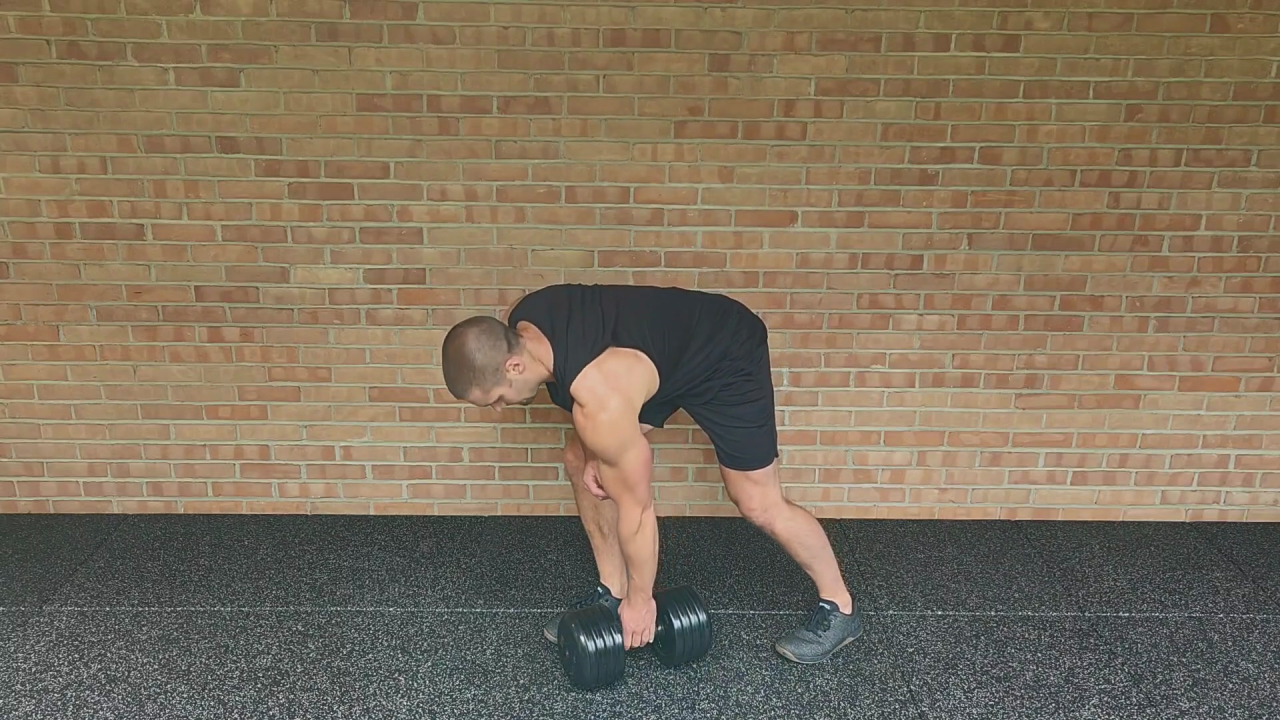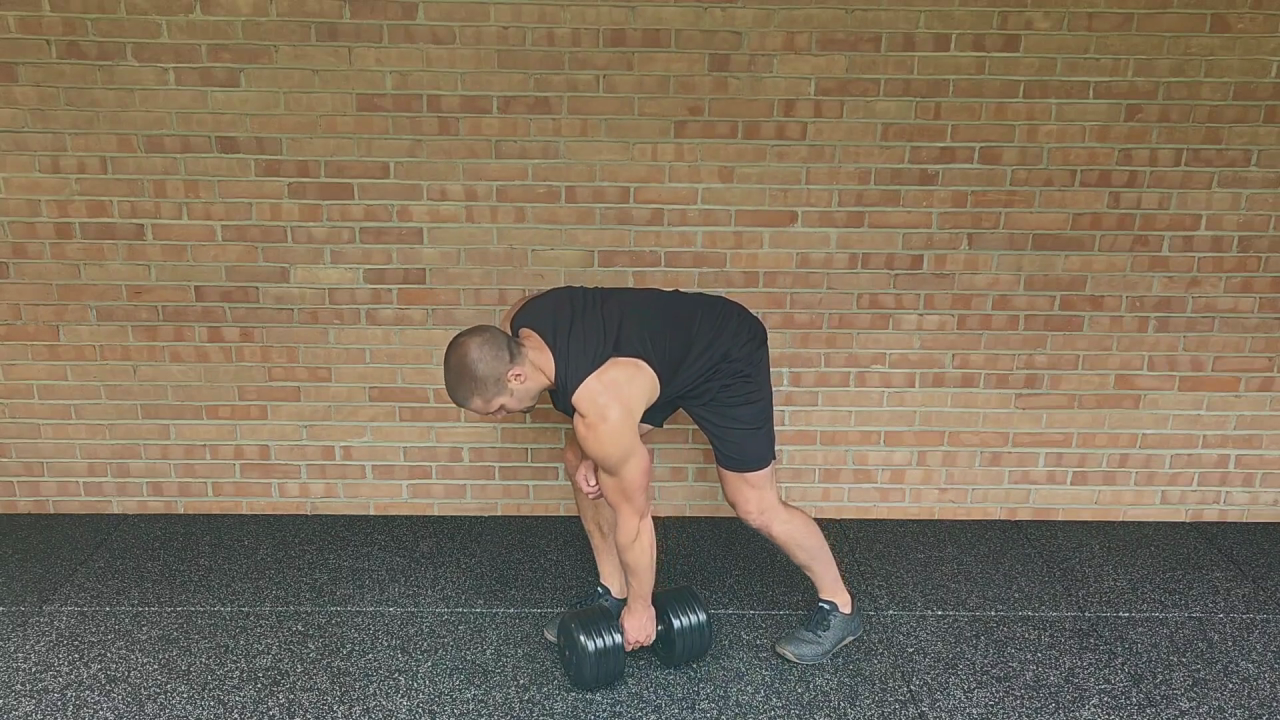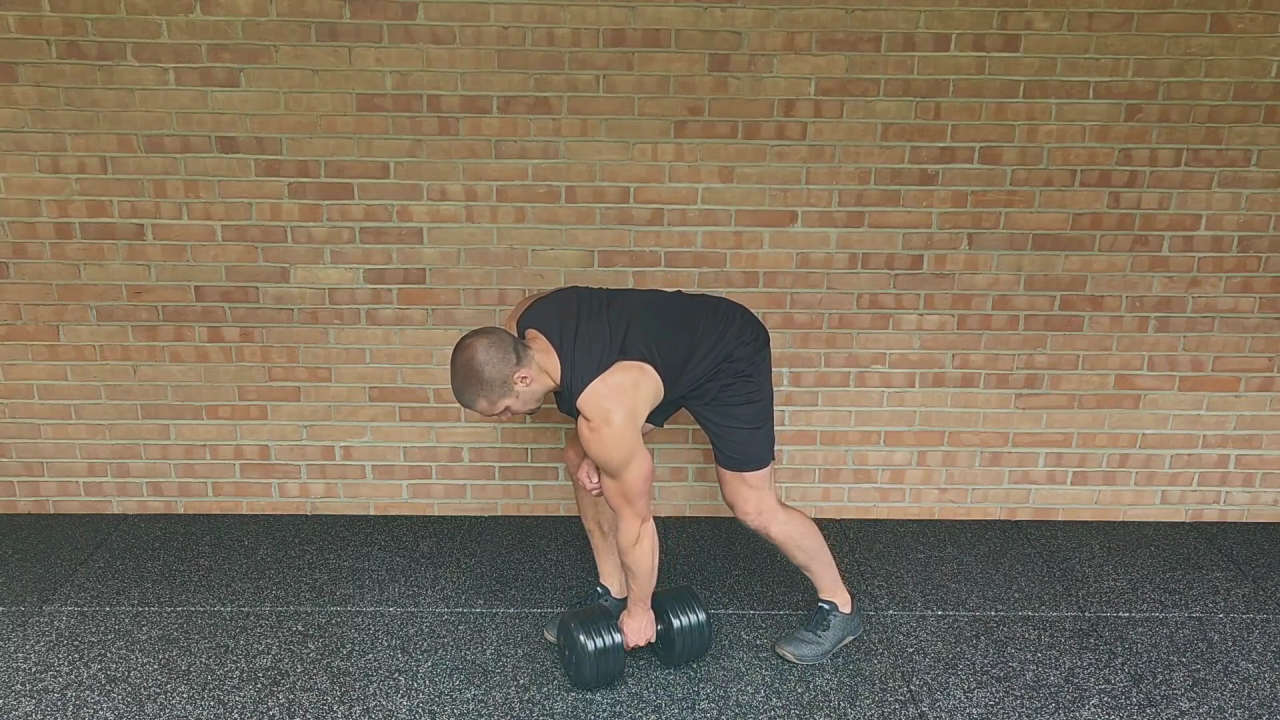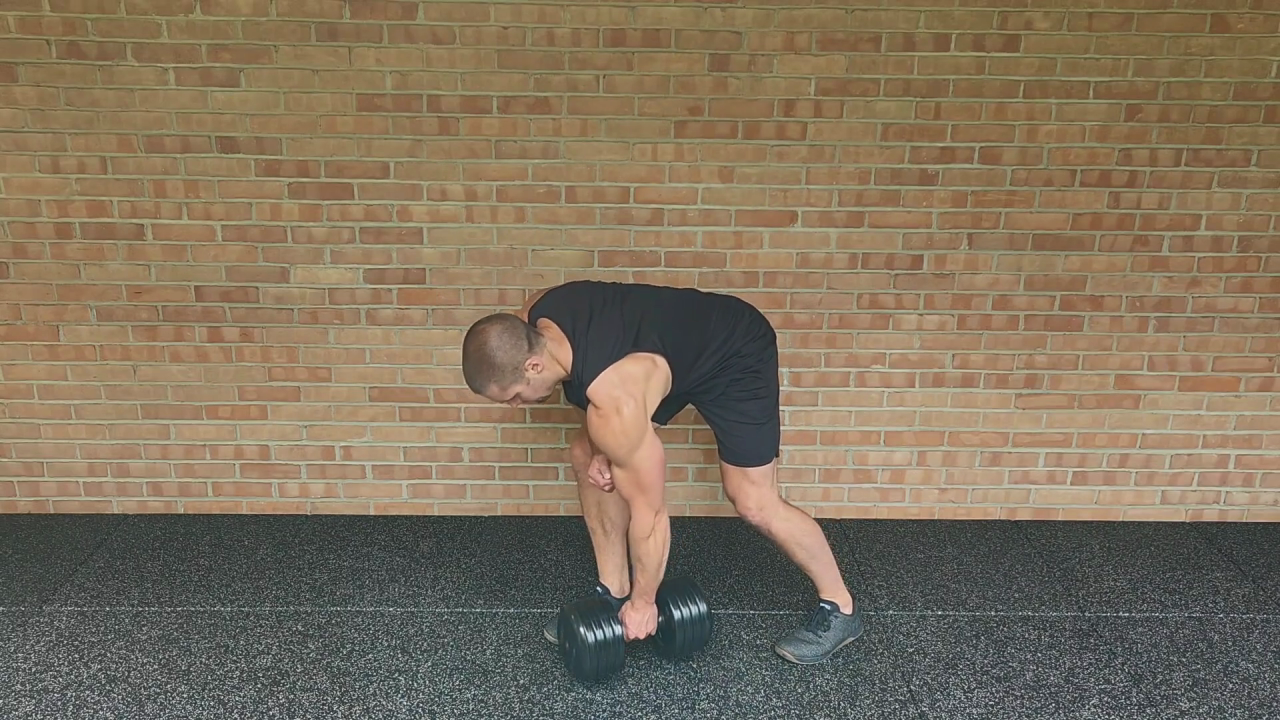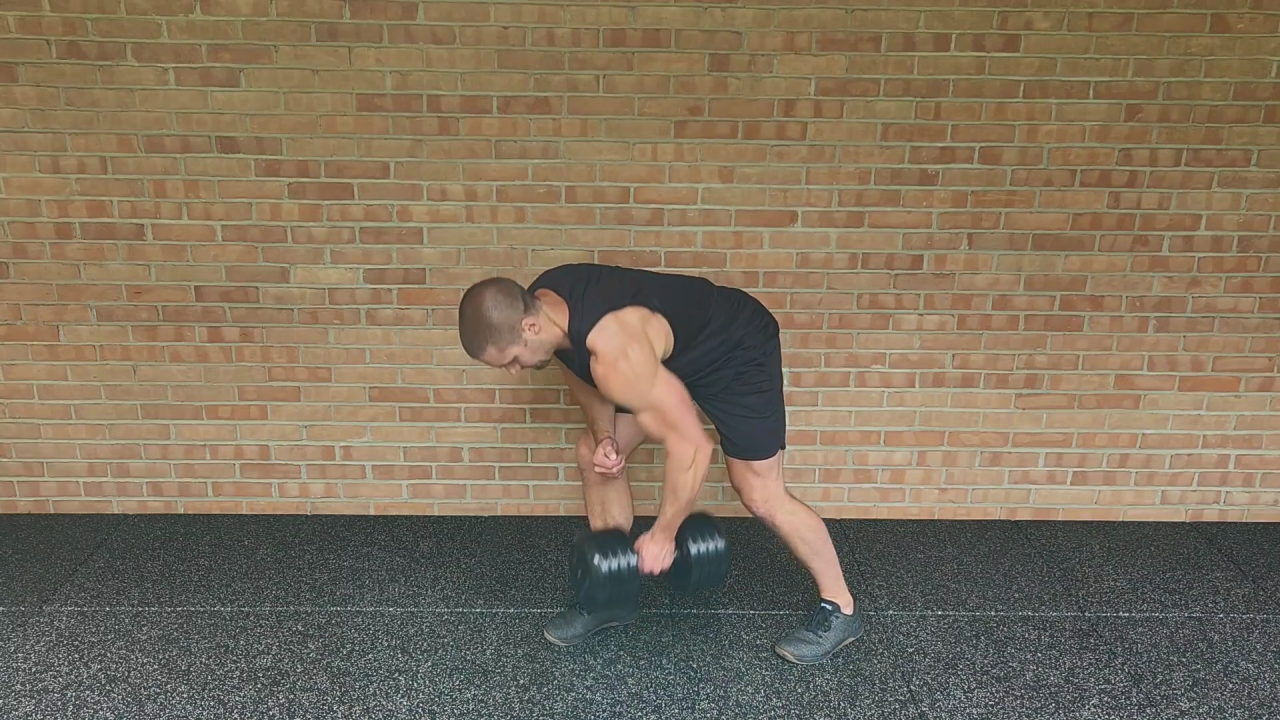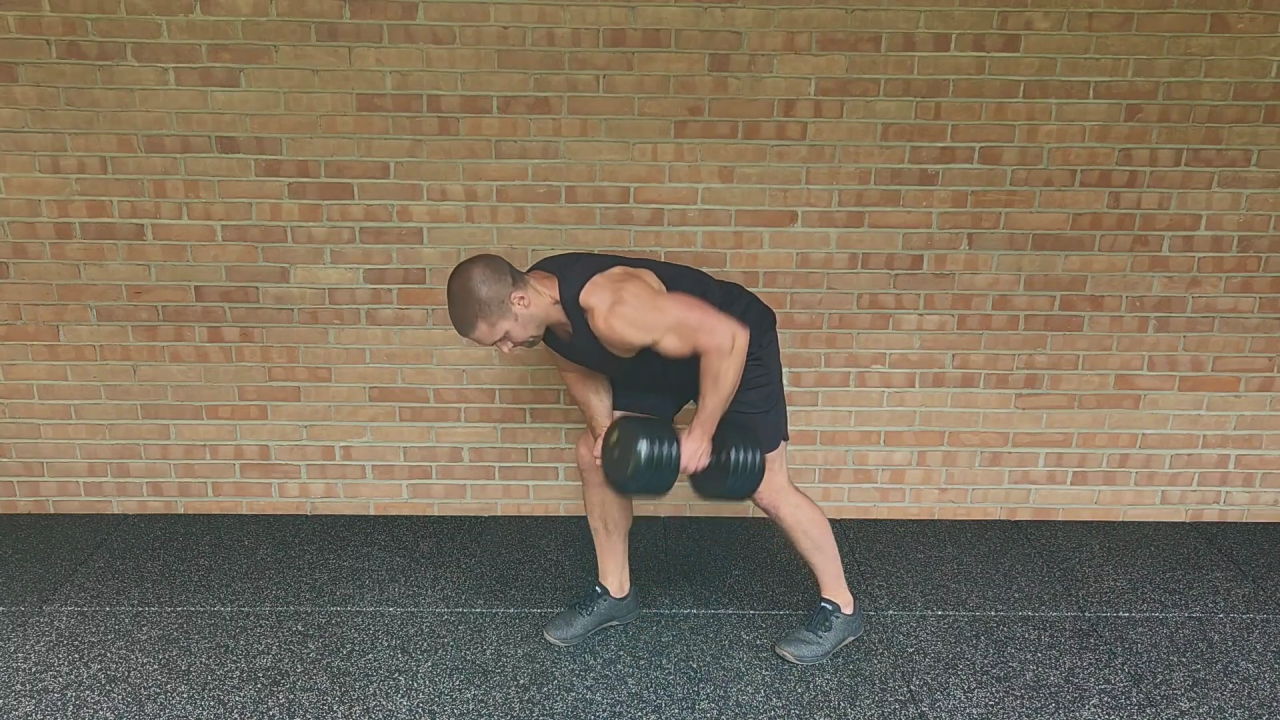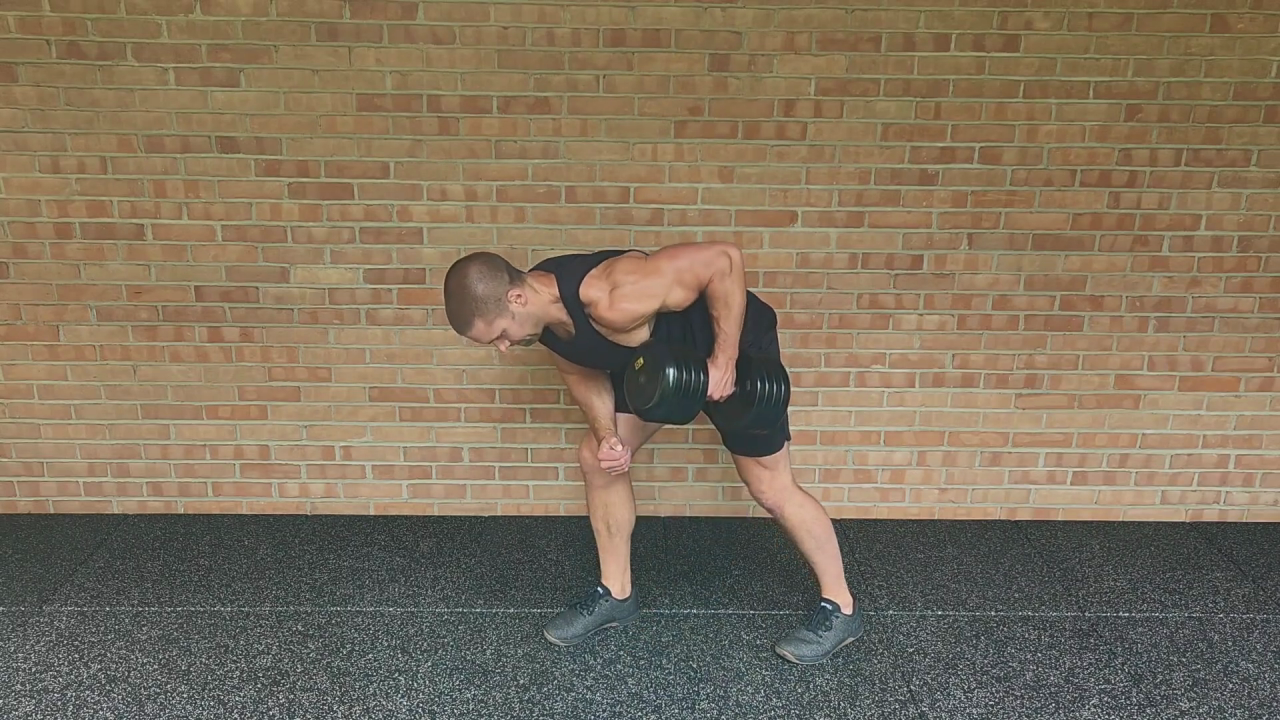
dt=0.2s
person 1, frame 1
left shoulder: (601, 398)
right shoulder: (516, 326)
left elbow: (636, 508)
left wrist: (641, 600)
right wrist: (593, 454)
left hip: (726, 358)
right hip: (666, 350)
left knee: (758, 503)
right knee: (579, 461)
left ankle: (840, 608)
right ankle: (612, 591)
person 1, frame 2
left shoulder: (601, 407)
right shoulder: (516, 328)
left elbow: (634, 516)
left wrist: (640, 607)
right wrist: (589, 453)
left hip: (726, 358)
right hip: (667, 346)
left knee: (755, 506)
right knee: (579, 462)
left ankle: (839, 608)
right ankle: (613, 592)
person 1, frame 3
left shoulder: (605, 408)
right shoulder: (520, 329)
left elbow: (634, 519)
left wrist: (639, 610)
right wrist: (592, 453)
left hip: (729, 357)
right hip: (670, 344)
left knee: (752, 507)
right knee: (580, 459)
left ankle: (839, 608)
right ankle: (612, 592)
person 1, frame 4
left shoulder: (615, 399)
right shoulder: (531, 322)
left elbow: (649, 510)
left wrist: (644, 602)
right wrist: (600, 448)
left hip: (736, 356)
right hip: (676, 344)
left knee: (754, 503)
right knee: (585, 456)
left ankle: (840, 608)
right ankle: (614, 591)
person 1, frame 5
left shoulder: (615, 354)
right shoulder: (535, 302)
left elbow: (691, 447)
right elbow: (581, 370)
left wrist: (662, 535)
right wrist: (603, 435)
left hip: (737, 349)
right hip: (674, 349)
left knee: (760, 495)
right knee: (591, 456)
left ankle: (841, 608)
person 1, frame 6
left shoulder: (609, 311)
right shoulder: (538, 296)
left elbow: (727, 338)
right elbow: (578, 366)
left wrist: (700, 433)
right wrist: (602, 429)
left hip: (733, 343)
right hip: (663, 350)
left knee: (766, 488)
right knee: (593, 456)
left ankle: (840, 607)
right ankle: (615, 593)
person 1, frame 7
left shoulder: (611, 300)
right shoulder: (540, 305)
left elbow: (725, 259)
right elbow: (580, 369)
left wrist: (723, 363)
right wrist: (606, 434)
left hip: (733, 342)
left knee: (770, 488)
right knee: (596, 460)
left ankle: (841, 608)
right ankle: (616, 594)
